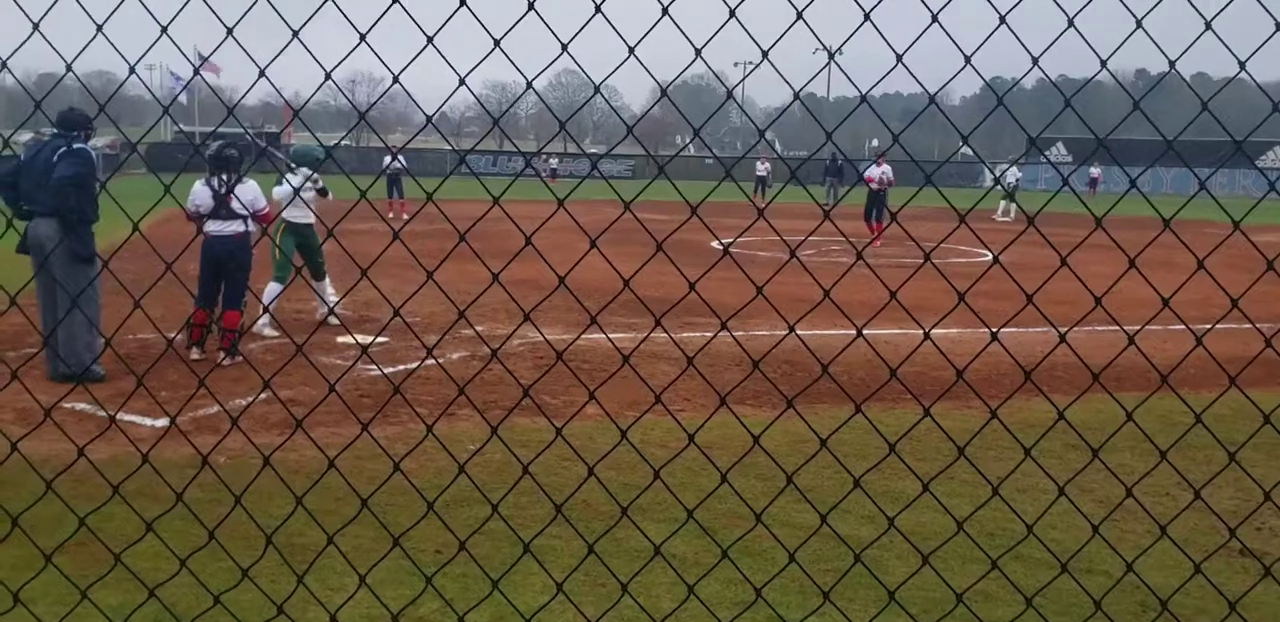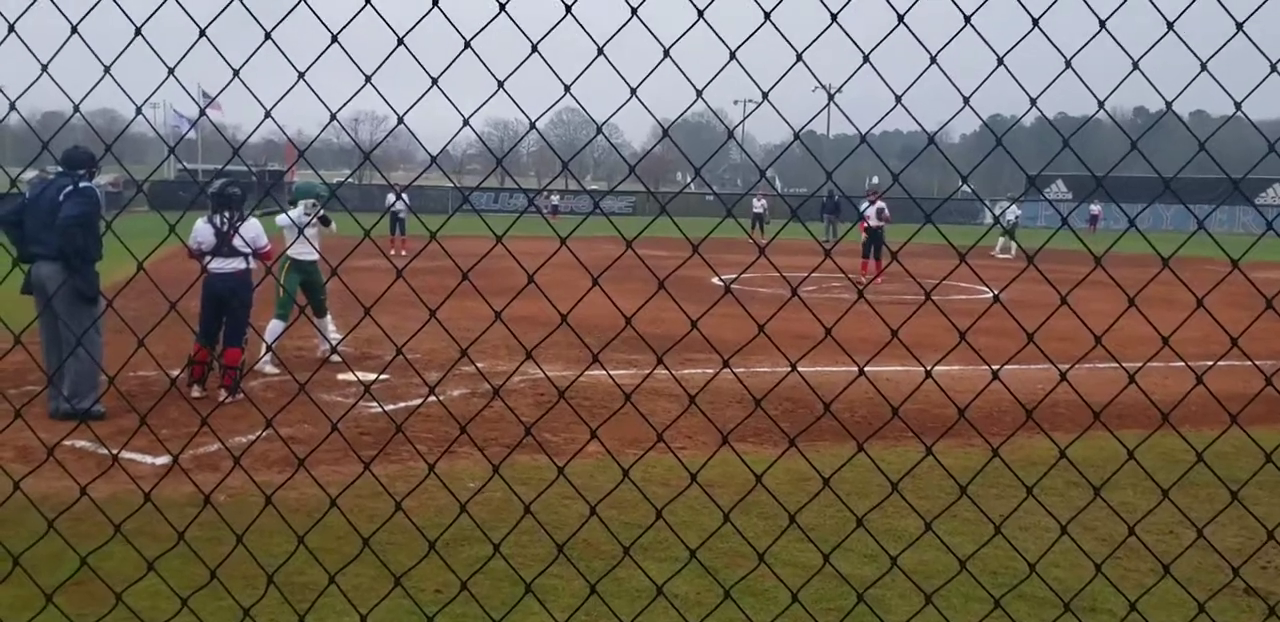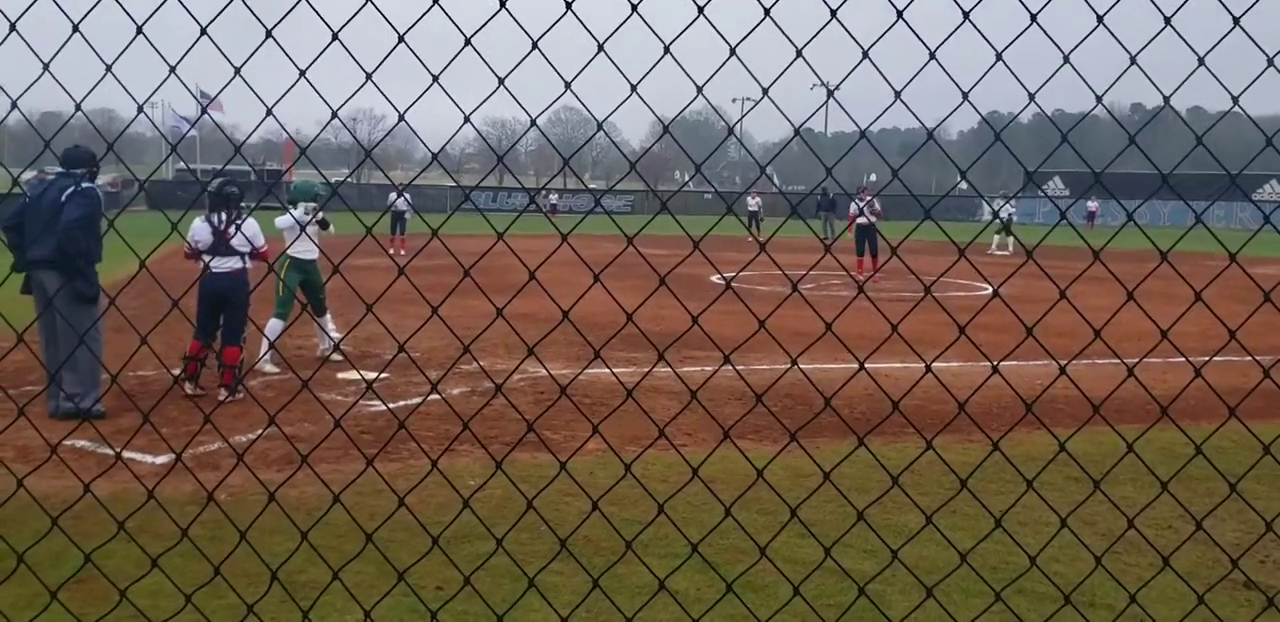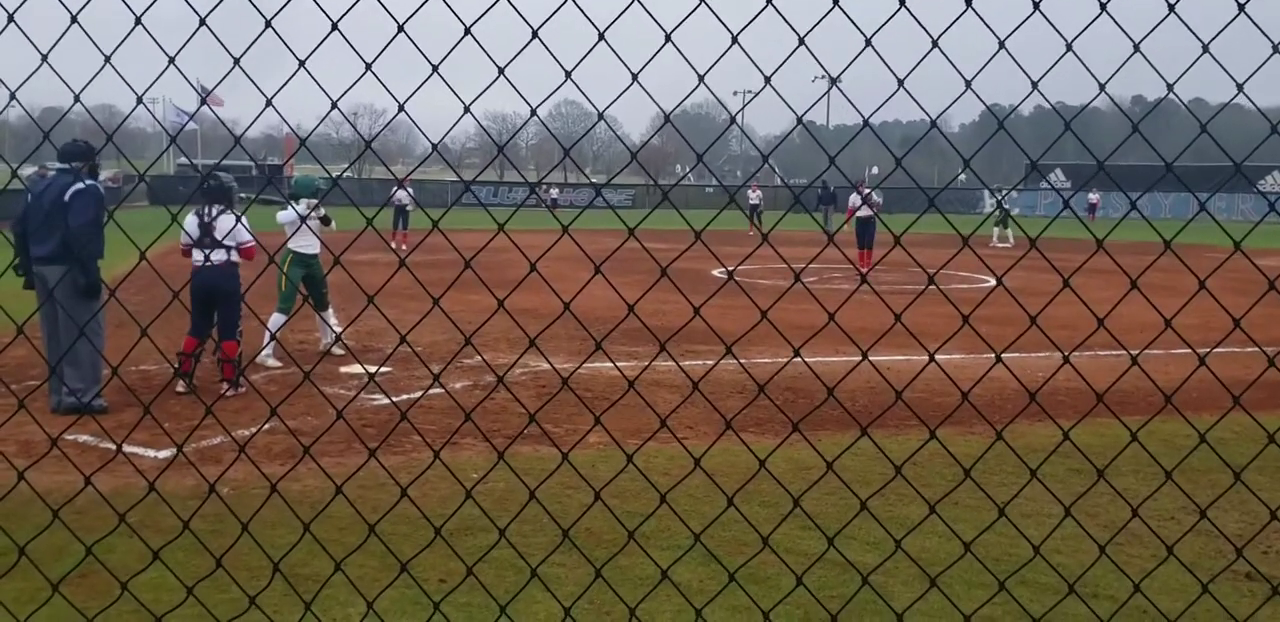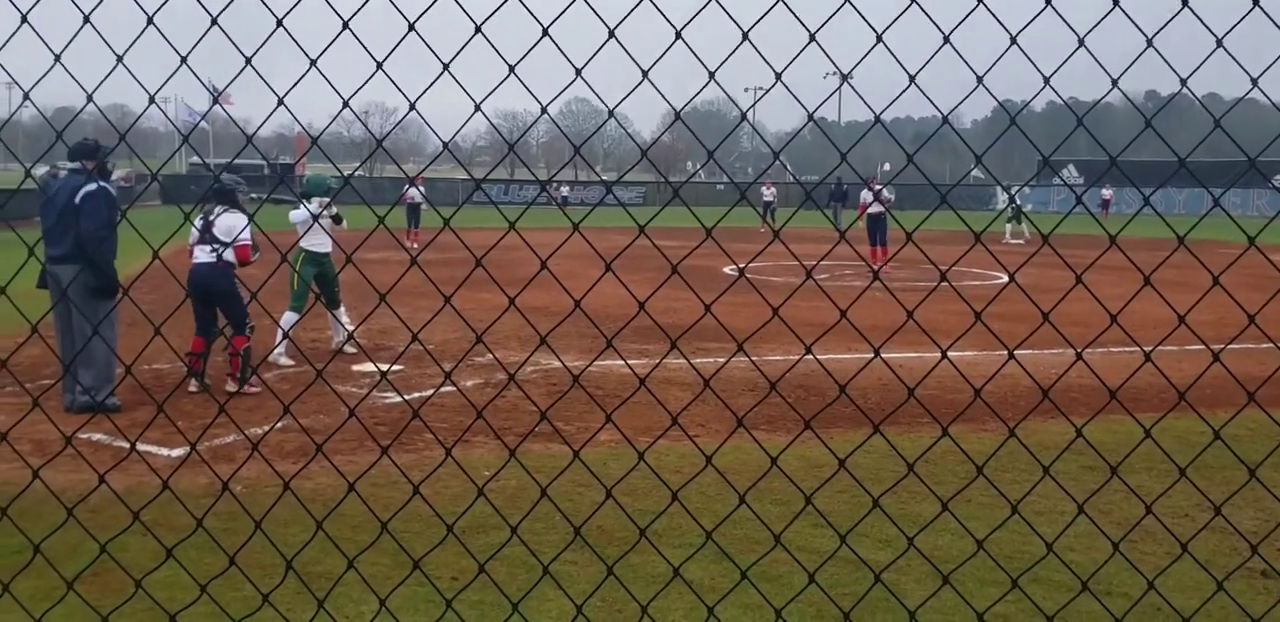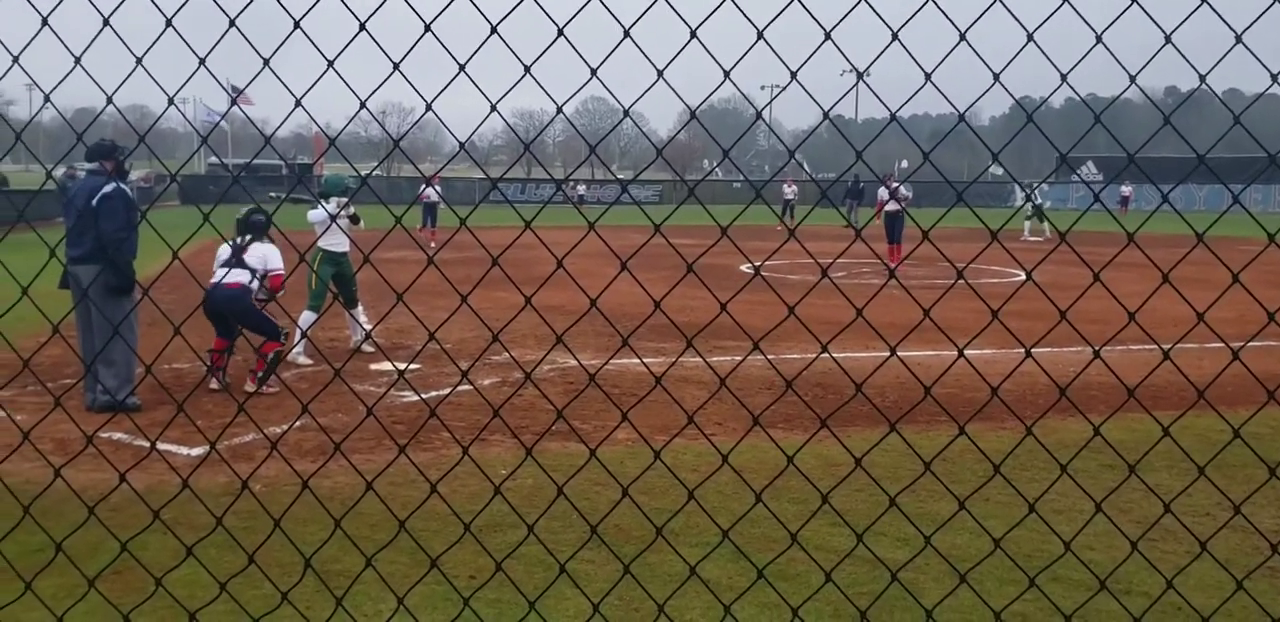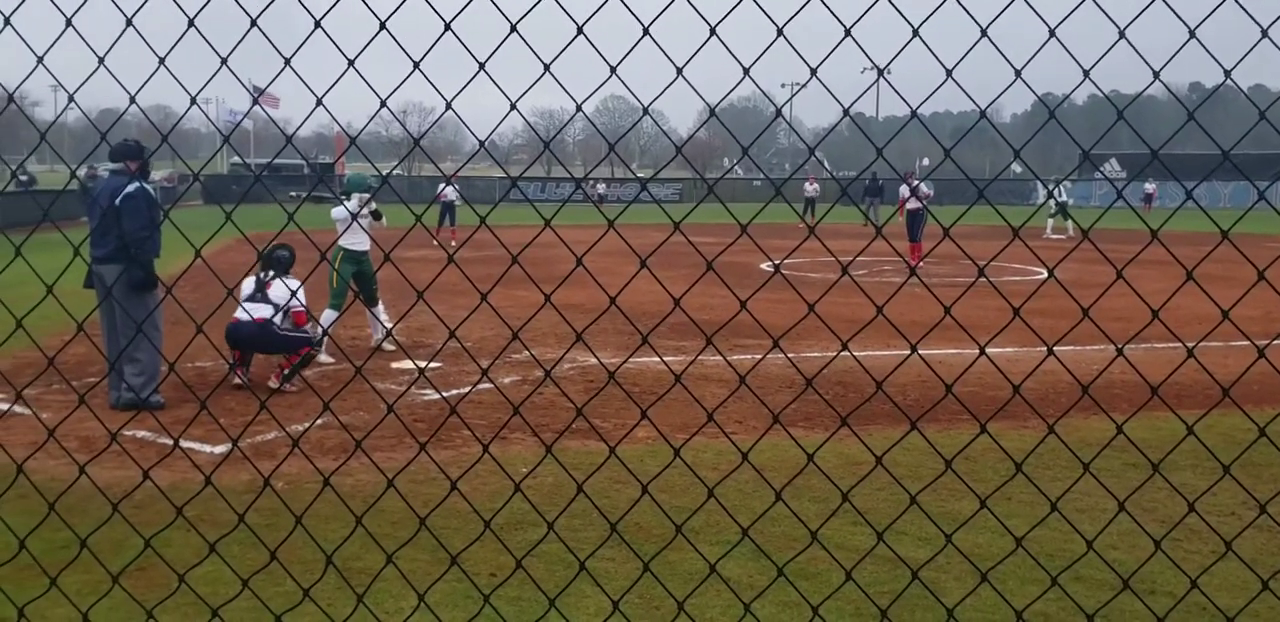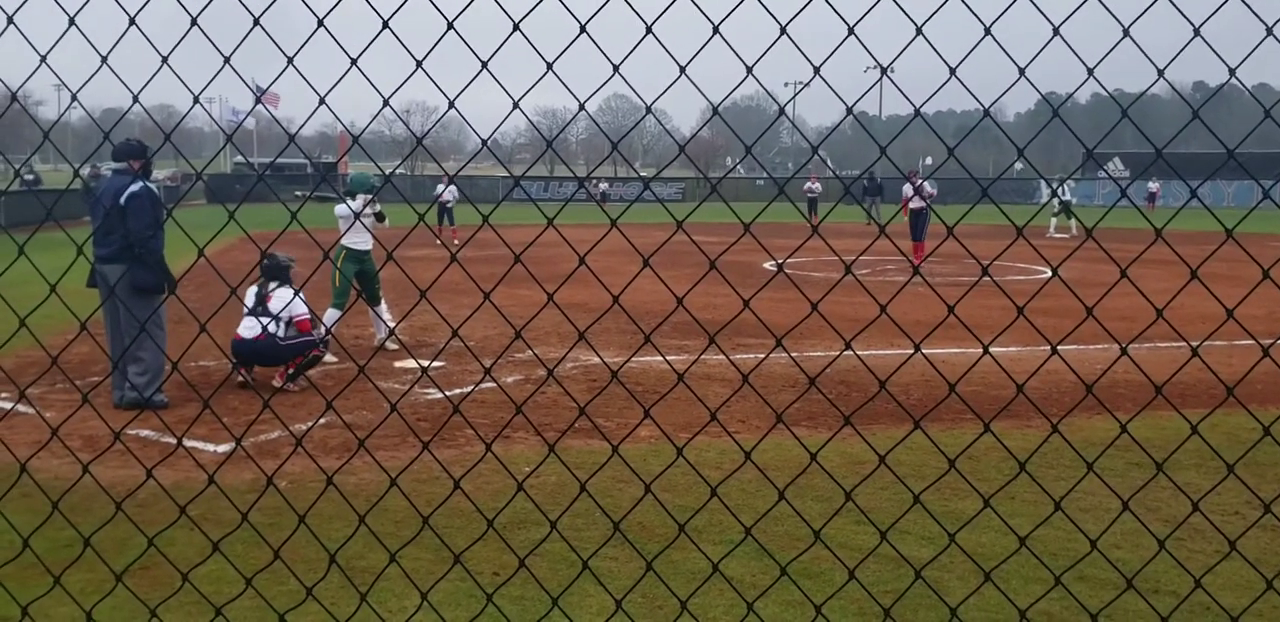
dt=0.3s
person 1, frame 1
left shoulder: (34, 151)
right shoulder: (78, 152)
right elbow: (62, 184)
right wrist: (73, 219)
left hip: (37, 230)
right hip: (64, 232)
left knee: (49, 300)
right knee: (81, 298)
left ankle: (56, 363)
right ankle: (79, 364)
person 1, frame 2
left shoulder: (38, 189)
right shoulder: (83, 191)
right elbow: (68, 224)
left wrist: (24, 248)
right wrist: (78, 259)
left hip: (40, 270)
right hip: (69, 273)
left knee: (52, 339)
right knee: (83, 337)
left ankle: (58, 401)
right ankle: (80, 402)
person 1, frame 3
left shoulder: (39, 190)
right shoulder: (84, 191)
right elbow: (71, 228)
right wrist: (78, 264)
left hip: (39, 273)
right hip: (69, 275)
left knee: (52, 339)
right knee: (83, 338)
left ankle: (57, 400)
right ankle: (79, 401)
person 1, frame 4
left shoulder: (40, 186)
right shoulder: (85, 188)
left elbow: (20, 227)
right elbow: (81, 232)
left wrist: (25, 258)
right wrist: (90, 272)
left hip: (42, 268)
right hip: (71, 270)
left knee: (54, 335)
right knee: (84, 333)
left ankle: (59, 395)
right ankle: (81, 396)
person 1, frame 5
left shoulder: (56, 188)
right shoulder: (95, 189)
left elbow: (47, 228)
right elbow: (95, 236)
left wrist: (57, 259)
right wrist: (108, 273)
left hip: (56, 267)
right hip: (83, 269)
left knee: (68, 334)
right knee: (97, 332)
left ankle: (72, 393)
right ankle: (94, 395)
person 1, frame 6
left shoulder: (76, 188)
right shoulder: (112, 190)
left elbow: (76, 230)
right elbow: (115, 238)
left wrist: (78, 261)
right wrist: (126, 272)
left hip: (78, 268)
right hip: (104, 270)
left knee: (90, 334)
right knee: (118, 332)
left ankle: (94, 393)
right ankle: (114, 395)
person 1, frame 7
left shoulder: (101, 188)
right shoulder: (135, 189)
left elbow: (98, 230)
right elbow: (138, 237)
left wrist: (102, 261)
right wrist: (147, 271)
left hip: (102, 267)
right hip: (128, 269)
left knee: (115, 333)
right knee: (143, 331)
left ankle: (118, 391)
right ankle: (138, 393)
person 1, frame 8
left shoulder: (103, 188)
right shoulder: (139, 189)
left elbow: (101, 230)
right elbow: (144, 238)
left wrist: (105, 261)
right wrist: (164, 272)
left hip: (106, 268)
right hip: (133, 269)
left knee: (118, 334)
right knee: (148, 332)
left ankle: (122, 390)
right ankle: (142, 392)
person 2, frame 1
left shoulder: (200, 187)
right shoulder: (249, 186)
left elbow: (191, 215)
right elbow: (264, 217)
left hip: (211, 244)
right hip: (239, 245)
left knee: (205, 296)
right knee: (234, 298)
left ankle: (195, 346)
right ankle: (227, 351)
person 2, frame 2
left shoulder: (202, 224)
right shoulder: (251, 224)
left elbow: (193, 252)
right elbow: (266, 255)
left hip: (212, 282)
right hip: (239, 282)
left knee: (206, 333)
right knee: (235, 336)
left ankle: (196, 384)
right ankle: (228, 389)
person 2, frame 3
left shoulder: (199, 223)
right shoulder: (248, 223)
left elbow: (190, 254)
right elbow: (262, 255)
left hip: (209, 281)
right hip: (236, 281)
left knee: (203, 332)
right knee: (233, 335)
left ankle: (189, 381)
right ankle: (228, 388)
person 2, frame 4
left shoulder: (192, 217)
right shoulder: (235, 218)
left elbow: (185, 251)
right elbow: (249, 253)
left hip: (199, 276)
right hip: (225, 275)
left knee: (198, 327)
right knee: (229, 329)
left ankle: (183, 379)
right ankle: (230, 382)
person 2, frame 5
left shoulder: (201, 218)
right shoulder: (237, 217)
left elbow: (192, 250)
right elbow: (244, 256)
right wrist: (244, 257)
left hip: (196, 274)
right hip: (219, 274)
left knee: (204, 327)
right knee: (242, 326)
left ankle: (195, 379)
right ankle: (238, 380)
person 2, frame 6
left shoulder: (226, 246)
right shoulder: (268, 248)
right elbow: (278, 285)
right wrist: (266, 293)
left hip: (212, 295)
right hip: (237, 297)
left knee: (226, 331)
right knee: (277, 335)
left ankle: (217, 376)
right ankle: (257, 381)
person 2, frame 7
left shoulder: (249, 281)
right shoulder: (291, 283)
right elbow: (300, 320)
left hip: (233, 334)
right hip: (261, 333)
right knee: (313, 341)
left ankle: (239, 372)
right ankle: (281, 379)
person 2, frame 8
left shoulder: (252, 290)
right shoulder: (292, 292)
right elbow: (305, 328)
left hip: (238, 348)
right hip: (267, 350)
right knee: (320, 340)
left ankle: (243, 370)
right ankle: (285, 378)
person 3, frame 1
left shoulder: (313, 179)
right shoulder: (287, 179)
left elbow: (327, 197)
right elbow: (276, 195)
left wrist: (316, 182)
right wrist: (300, 179)
left hip: (308, 230)
right hip: (287, 229)
left knee: (320, 272)
right knee: (281, 276)
left ankle: (325, 311)
right ankle: (262, 323)
person 3, frame 2
left shoulder: (314, 215)
right shoulder: (290, 215)
left elbow: (332, 227)
right elbow: (279, 221)
left wrist: (318, 212)
right wrist: (301, 209)
left hip: (312, 267)
right hip: (292, 266)
left knee: (321, 309)
right knee: (282, 313)
left ankle: (327, 349)
right ankle: (263, 360)
person 3, frame 3
left shoulder: (313, 215)
right shoulder: (290, 214)
left elbow: (329, 230)
right elbow: (278, 223)
left wrist: (317, 215)
right wrist: (301, 211)
left hip: (311, 266)
right hip: (291, 265)
left knee: (321, 308)
right knee: (281, 312)
left ankle: (326, 348)
right ankle: (263, 359)
person 3, frame 4
left shoulder: (314, 209)
right shoulder: (291, 208)
left elbow: (331, 226)
right elbow: (280, 219)
left wrist: (320, 211)
right wrist: (303, 207)
left hip: (313, 260)
right hip: (293, 260)
left knee: (323, 302)
right knee: (284, 307)
left ankle: (328, 342)
right ankle: (265, 353)
person 3, frame 5
left shoulder: (326, 208)
right shoulder: (303, 207)
left elbow: (342, 225)
right elbow: (293, 218)
left wrist: (332, 210)
right wrist: (315, 206)
left hip: (325, 259)
right hip: (306, 258)
left knee: (335, 301)
right knee: (297, 305)
left ankle: (340, 340)
right ankle: (278, 352)
person 3, frame 6
left shoulder: (343, 208)
right shoulder: (321, 207)
left elbow: (359, 225)
right elbow: (311, 218)
left wrist: (350, 210)
right wrist: (333, 206)
left hip: (343, 258)
right hip: (324, 258)
left knee: (352, 300)
right knee: (315, 304)
left ankle: (358, 339)
right ankle: (296, 351)
person 3, frame 7
left shoulder: (365, 208)
right shoulder: (345, 206)
left elbow: (382, 222)
right elbow: (335, 215)
left wrist: (371, 206)
right wrist: (355, 202)
left hip: (363, 257)
right hip: (344, 257)
left knee: (373, 299)
right knee: (336, 303)
left ankle: (379, 338)
right ankle: (318, 349)
person 3, frame 8
left shoulder: (368, 207)
right shoulder: (346, 205)
left elbow: (384, 223)
right elbow: (338, 212)
left wrist: (375, 207)
right wrist: (360, 202)
left hip: (366, 256)
right hip: (347, 256)
left knee: (376, 298)
right knee: (339, 302)
left ankle: (382, 337)
